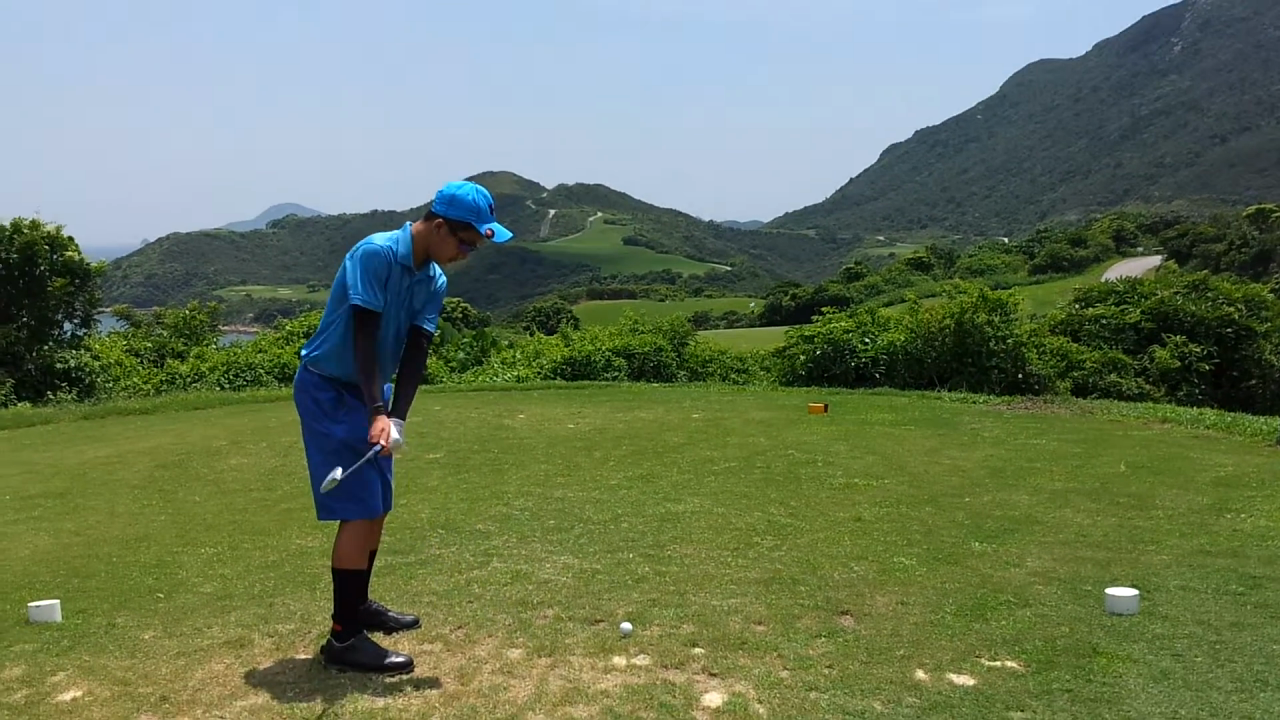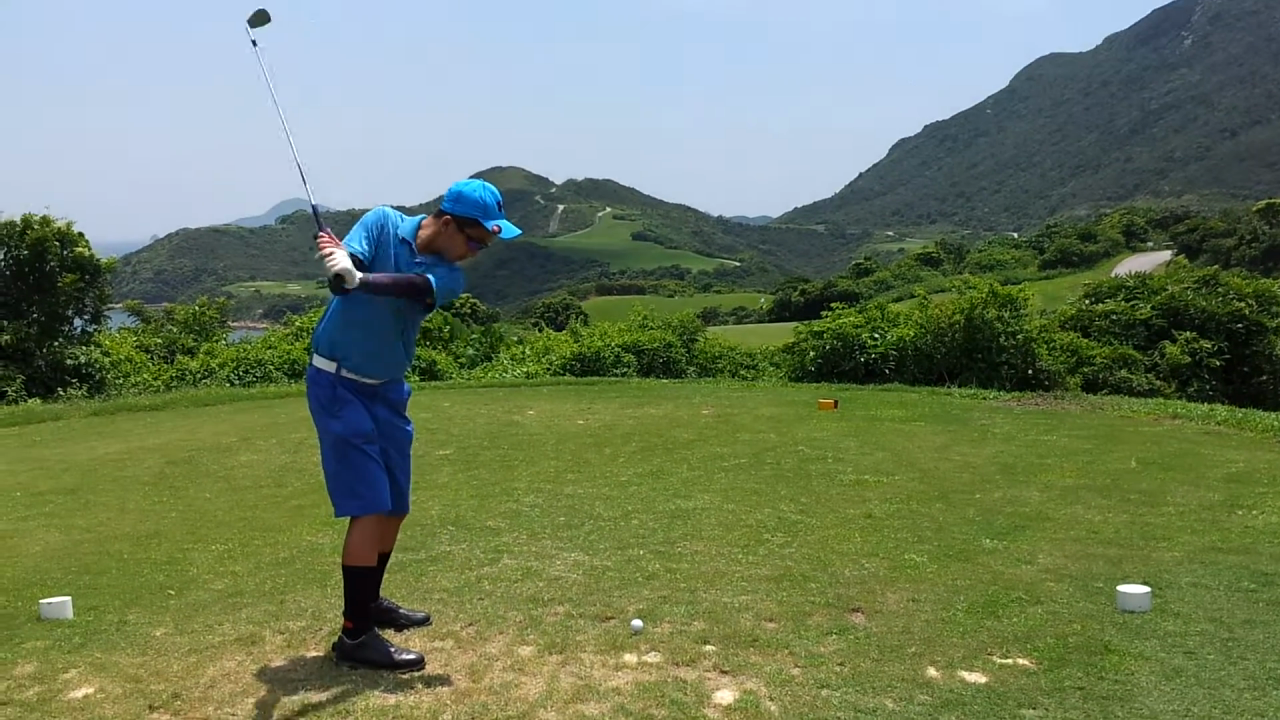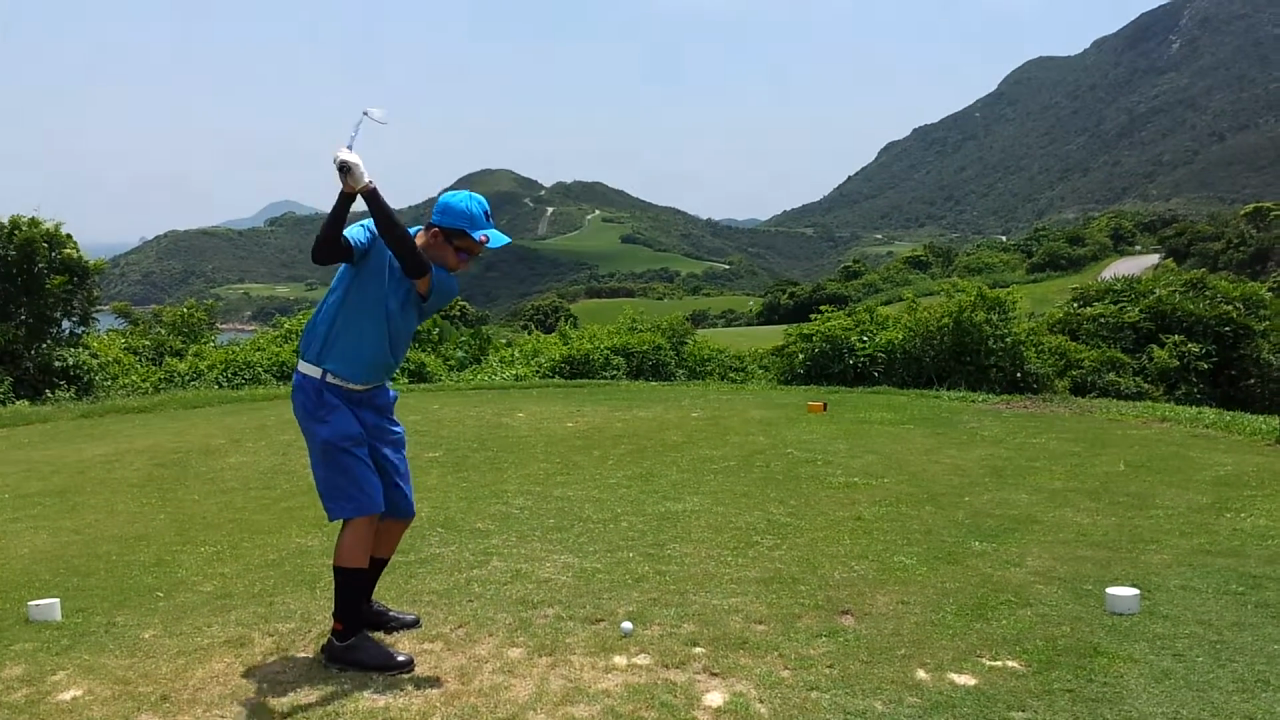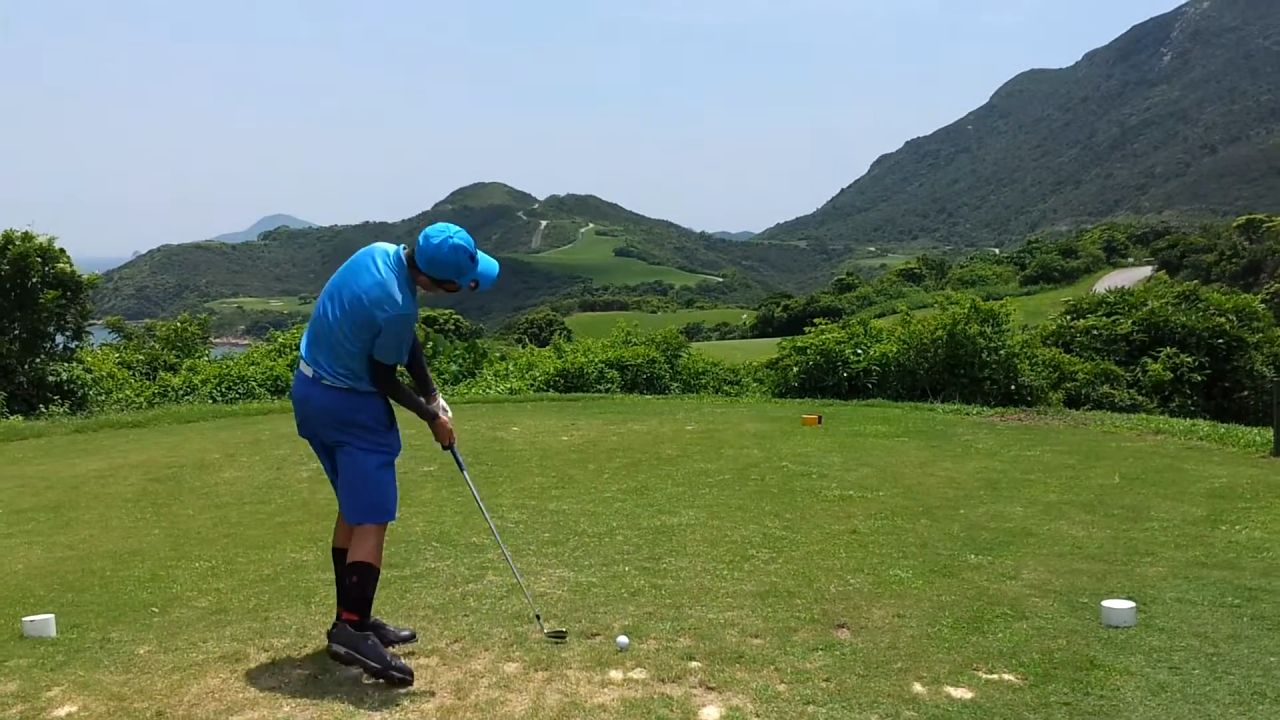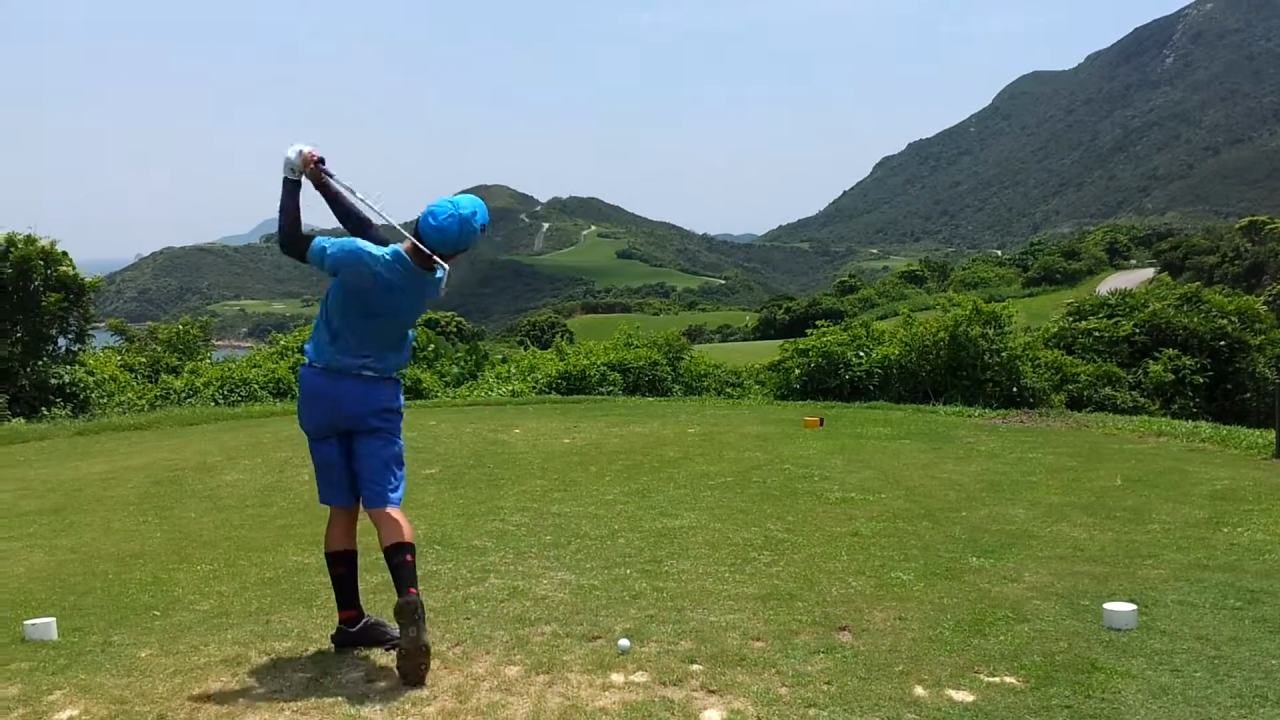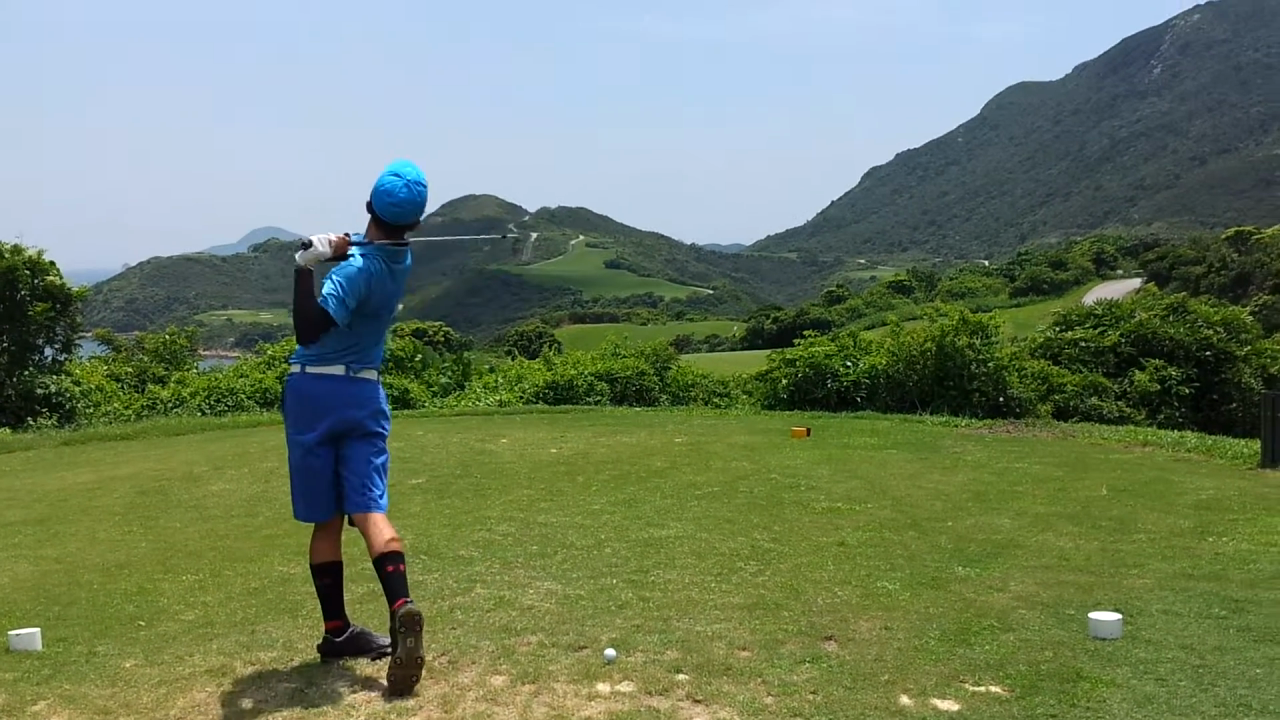
dt=0.3s
person 1, frame 1
left shoulder: (433, 284)
right shoulder: (374, 252)
left elbow: (416, 353)
right elbow: (363, 336)
left wrist: (395, 416)
right wrist: (374, 416)
left hip: (372, 395)
right hip: (329, 391)
left knee: (375, 507)
right knee: (358, 509)
left ankle: (357, 606)
right ankle: (343, 636)
person 1, frame 2
left shoulder: (448, 276)
right shoulder: (382, 223)
left elbow: (408, 289)
right elbow: (340, 280)
left wrist: (356, 278)
right wrist: (343, 272)
left hip: (387, 390)
right hip: (339, 385)
left knee: (393, 507)
right knee: (369, 507)
left ankle: (368, 603)
right ankle: (355, 633)
person 1, frame 3
left shoulder: (441, 284)
right shoulder: (373, 231)
left elbow: (415, 268)
right elbow: (323, 255)
left wrist: (370, 189)
right wrist: (348, 194)
left hip: (373, 398)
right hip: (324, 393)
left knee: (397, 513)
right knee: (363, 509)
left ankle: (359, 603)
right ankle: (345, 637)
person 1, frame 4
left shoulder: (381, 253)
right shoulder: (394, 308)
right elbow: (387, 380)
left wrist: (433, 397)
right wrist: (431, 416)
left hip: (315, 392)
right hip: (349, 404)
left knee: (358, 506)
right knee: (371, 517)
left ankle: (352, 618)
right ankle: (352, 631)
person 1, frame 5
left shoulder: (360, 261)
right shoulder: (434, 279)
left elbow: (291, 242)
right elbow: (377, 236)
left wrist: (294, 177)
right wrist: (323, 182)
left hip: (320, 385)
right hip: (375, 395)
left knee: (341, 505)
right knee: (385, 502)
left ankle: (351, 619)
right ankle: (407, 601)
person 1, frame 6
left shoulder: (359, 269)
right shoulder: (398, 256)
left elbow: (308, 331)
right elbow: (356, 247)
left wrist: (309, 262)
right wrist: (330, 251)
left hip: (312, 393)
right hip: (362, 394)
left knee: (326, 518)
right knee: (370, 510)
left ankle: (336, 630)
right ankle: (401, 609)
